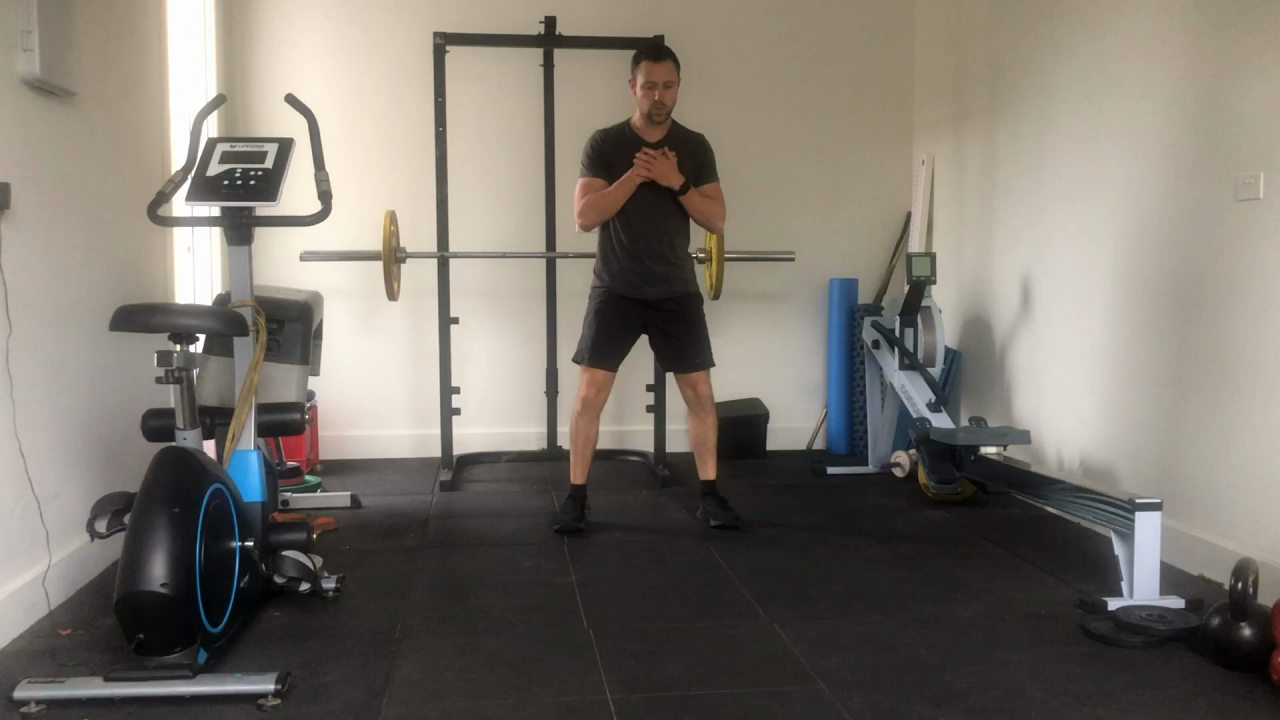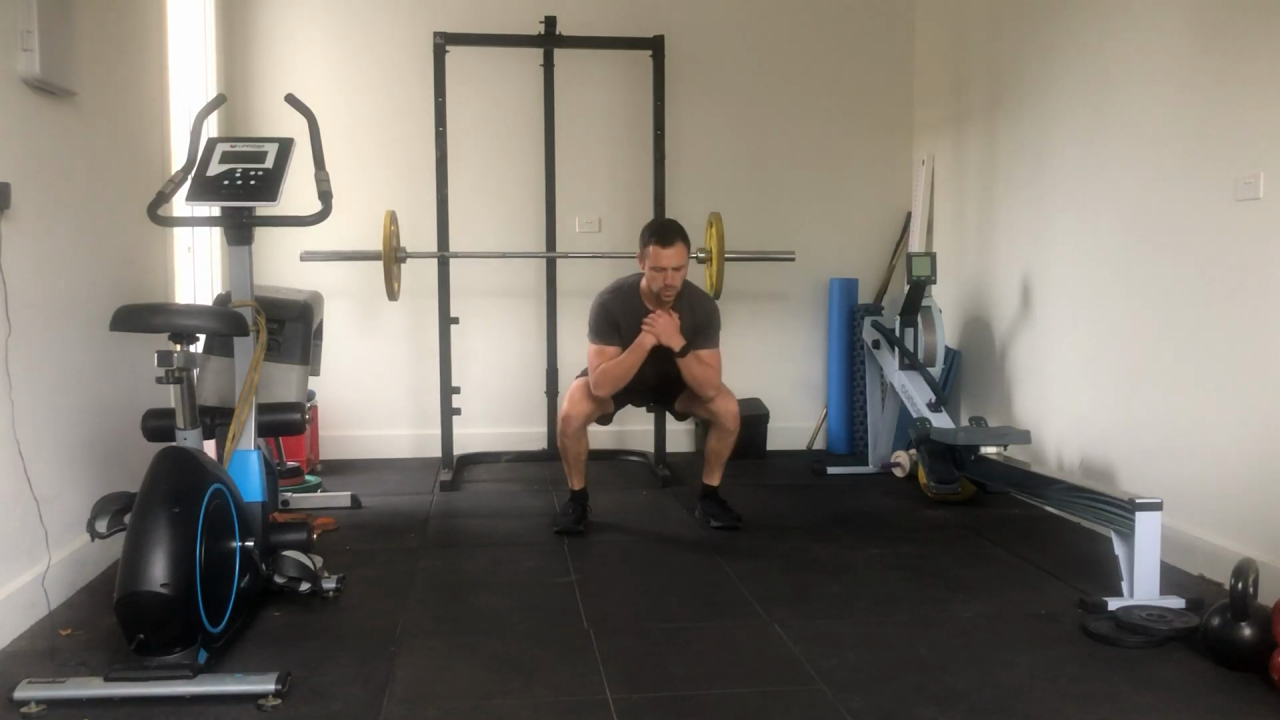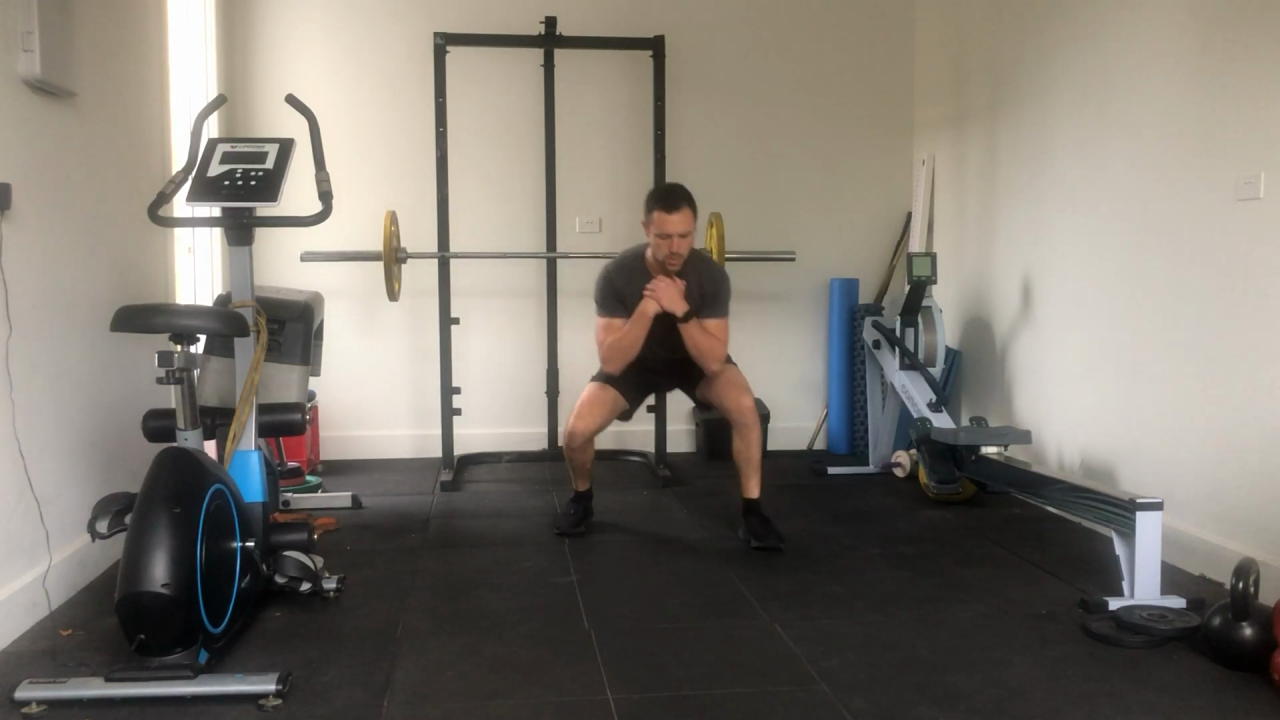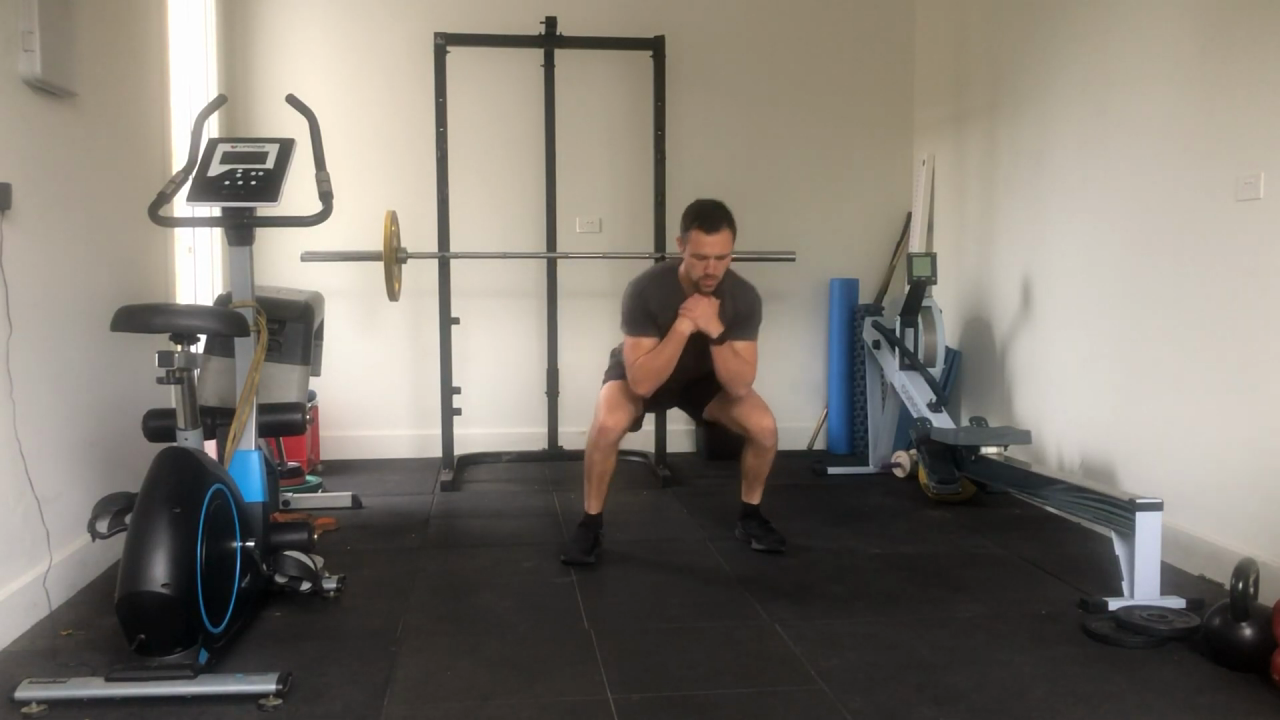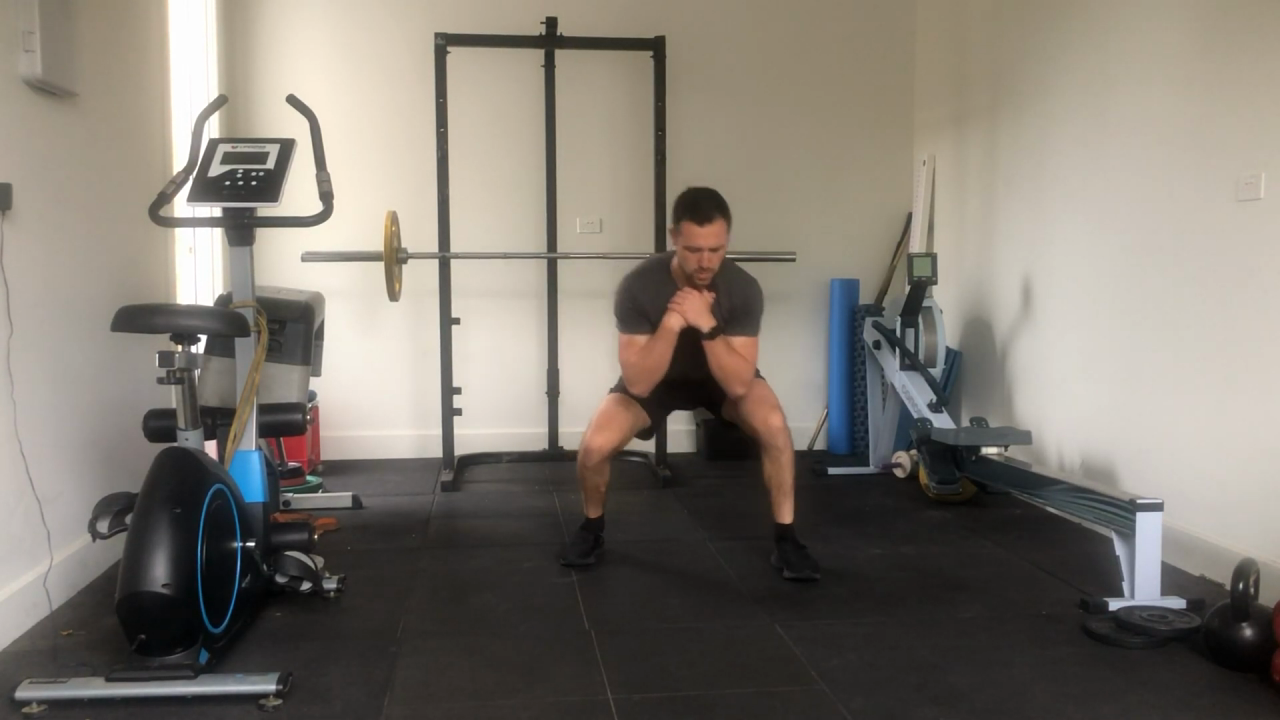
dt=0.7s
person 1, frame 1
left shoulder: (694, 146)
right shoulder: (605, 143)
left elbow: (718, 220)
right elbow: (584, 216)
left wrist: (677, 182)
right wrist: (635, 175)
left hip: (677, 292)
right hip: (615, 291)
left knee: (699, 395)
right knee: (589, 396)
left ankle: (709, 494)
right ankle: (576, 497)
person 1, frame 2
left shoulder: (702, 307)
right shoulder: (610, 303)
left elbow: (709, 389)
right elbow: (600, 386)
left wrist: (678, 345)
right wrist: (645, 341)
left hip: (674, 377)
right hip: (618, 376)
left knee: (728, 411)
right knee: (572, 414)
left ankle: (709, 496)
right ankle: (577, 499)
person 1, frame 3
left shoulder: (711, 276)
right shoulder: (617, 275)
left elbow: (714, 361)
right elbow: (610, 362)
left wrist: (683, 309)
right wrist: (647, 307)
left hip: (692, 358)
right hip: (635, 361)
left knee: (743, 405)
right knee: (577, 431)
left ankle: (752, 512)
right ankle: (581, 500)
person 1, frame 4
left shoulder: (744, 298)
right shoulder: (646, 290)
left elbow: (740, 386)
right elbow: (641, 383)
left wrist: (715, 332)
right wrist: (682, 327)
left hip: (703, 376)
right hip: (640, 371)
left knee: (764, 427)
right knee: (608, 425)
left ankle: (750, 516)
right ankle: (590, 524)
person 1, frame 5
left shoulder: (743, 289)
right shoulder: (638, 286)
left elbow: (740, 386)
right elbow: (637, 384)
left wrist: (709, 326)
right wrist: (671, 323)
left hip: (721, 375)
right hip: (654, 376)
left knee: (774, 427)
right knee: (595, 447)
left ankle: (786, 540)
right ankle: (592, 527)
